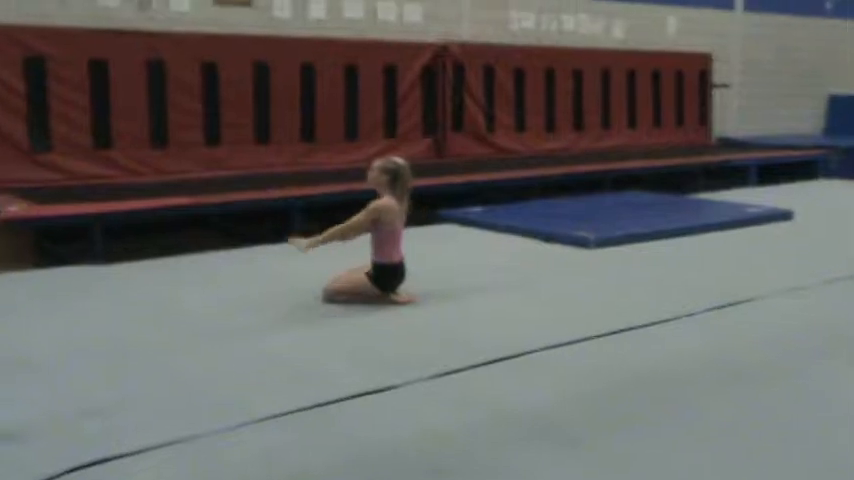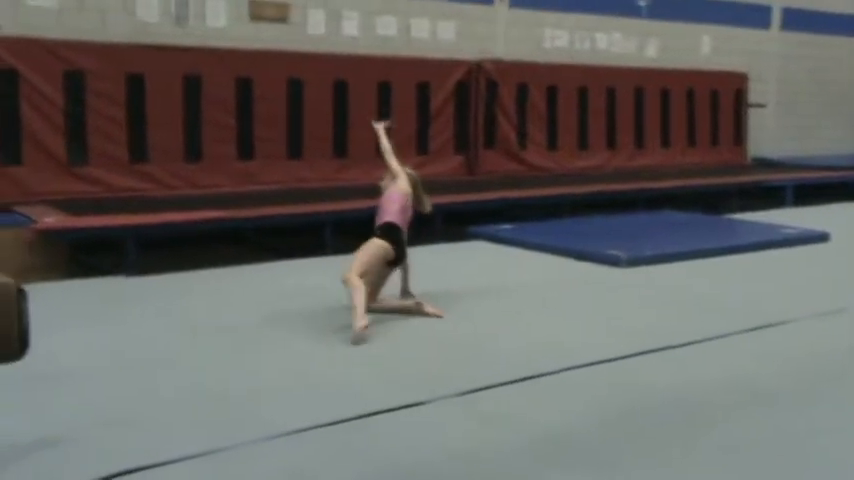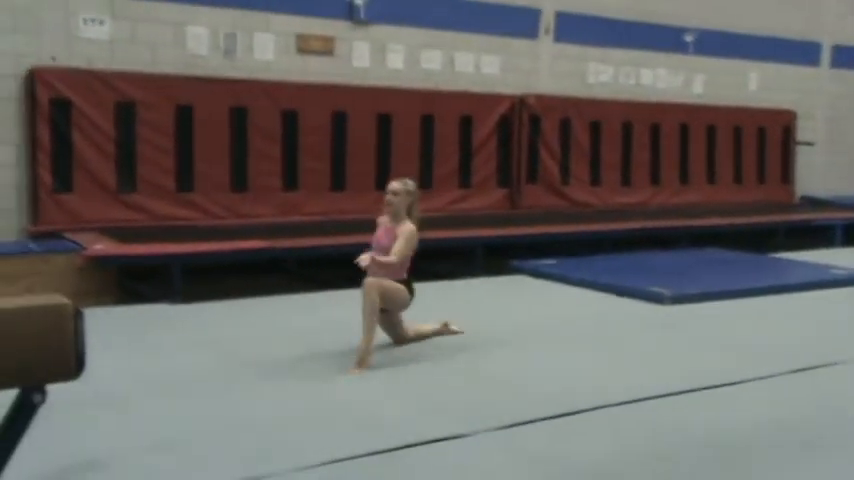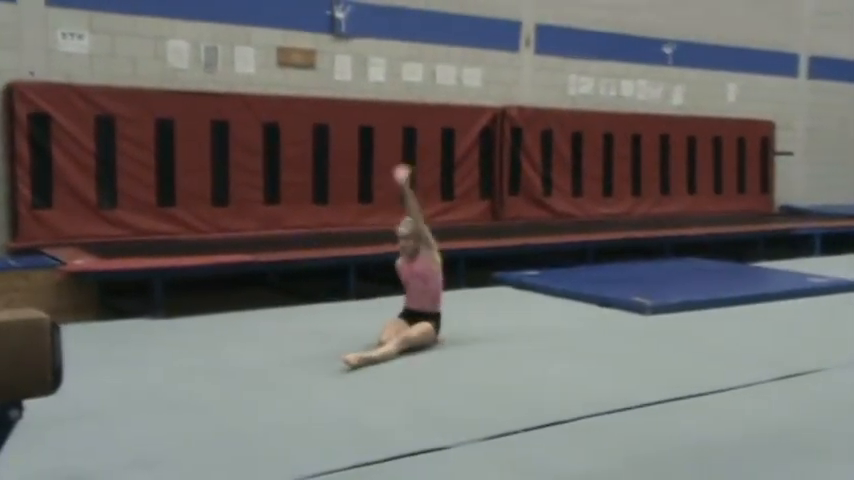
dt=1s
person 1, frame 1
left shoulder: (381, 205)
right shoulder: (393, 202)
left elbow: (346, 228)
left wrist: (311, 244)
left hip: (385, 273)
right hip: (394, 269)
left knee: (329, 292)
right knee: (338, 281)
left ankle: (387, 295)
right ankle: (385, 290)
person 1, frame 2
left shoulder: (402, 181)
right shoulder: (406, 204)
left elbow: (388, 153)
right elbow: (404, 247)
left wrist: (379, 130)
right wrist: (405, 287)
left hip: (387, 236)
right hip: (394, 239)
left knee: (351, 276)
right knee: (368, 301)
left ankle: (359, 319)
right ankle: (414, 306)
person 1, frame 3
left shoulder: (408, 230)
right shoulder: (381, 221)
left elbow: (394, 262)
left wrist: (371, 258)
left hip: (400, 289)
right hip: (384, 288)
left knee: (370, 284)
right knee: (400, 337)
left ankle: (365, 353)
right ankle: (439, 328)
person 1, frame 4
left shoulder: (429, 250)
right shoulder: (400, 263)
left elbow: (418, 218)
left wrist: (405, 186)
left hip: (429, 319)
right hip: (407, 315)
left knee: (401, 341)
right knee: (385, 340)
